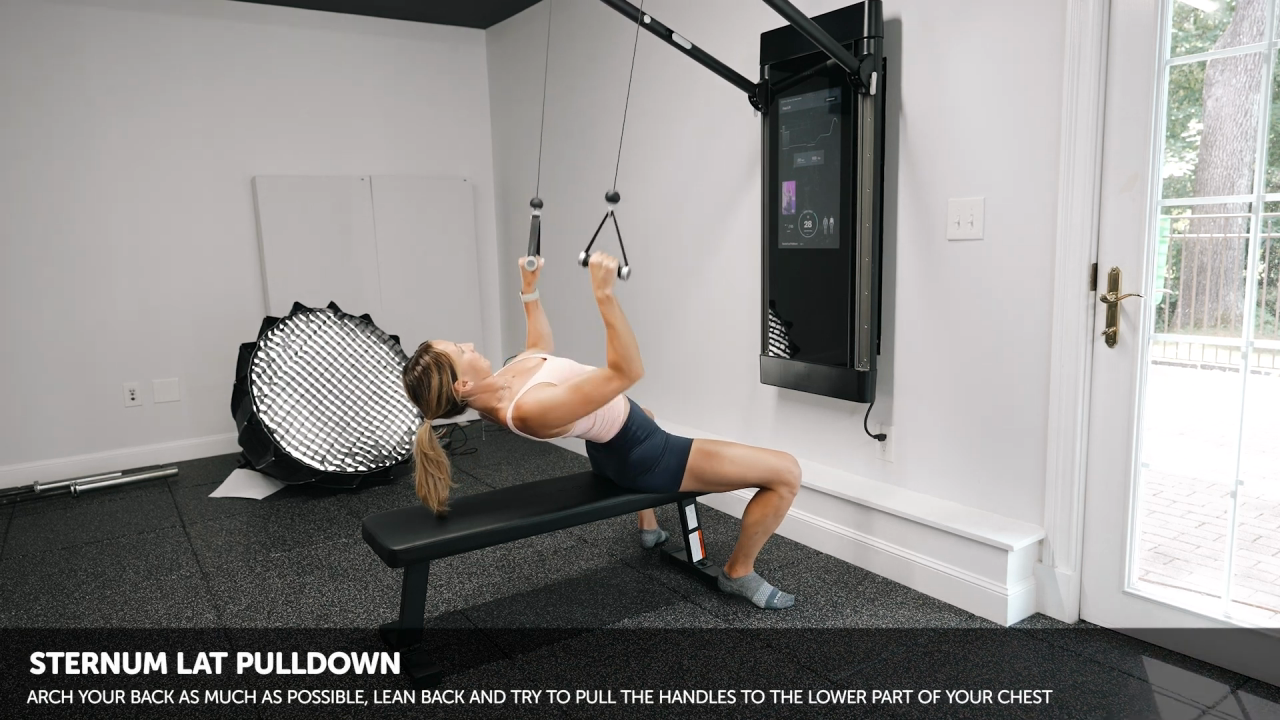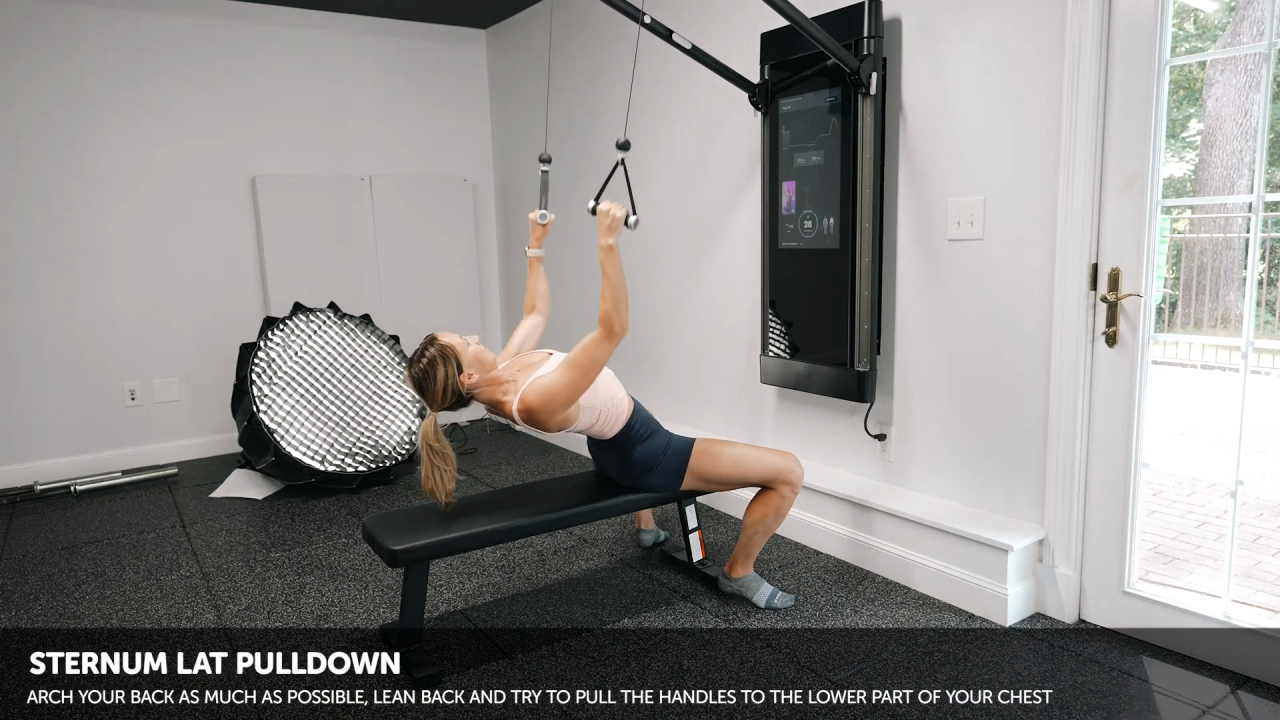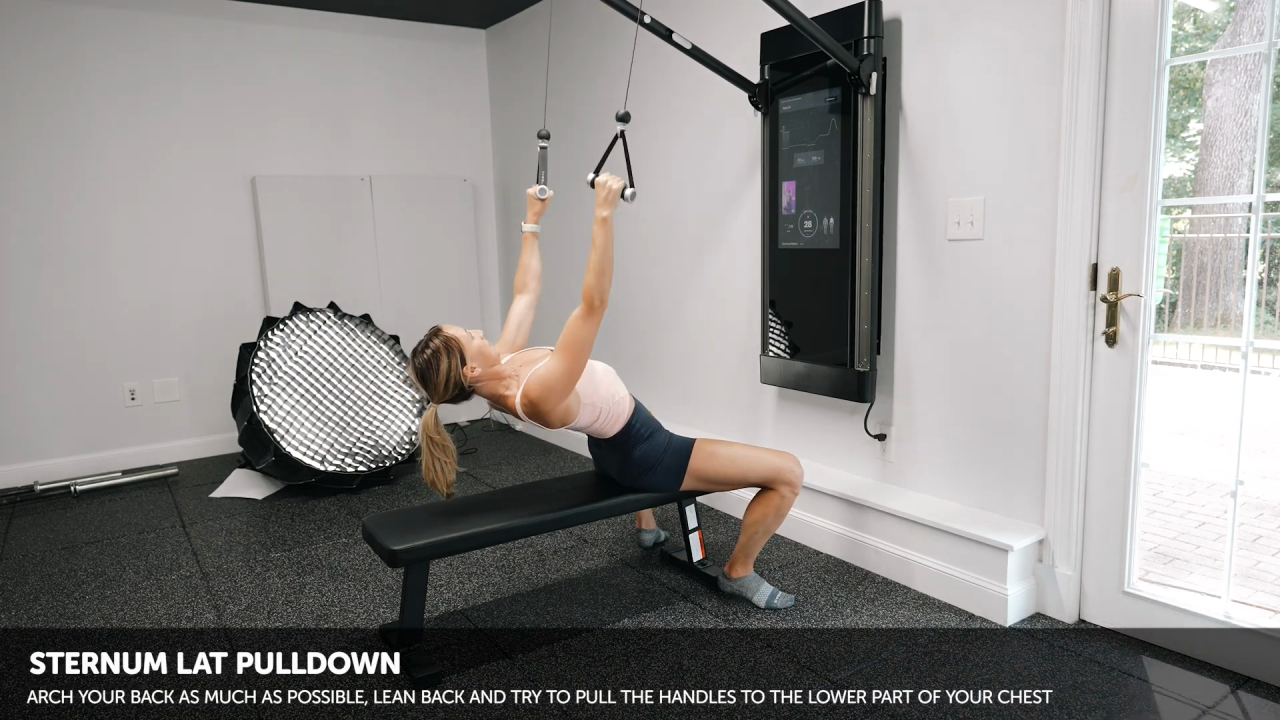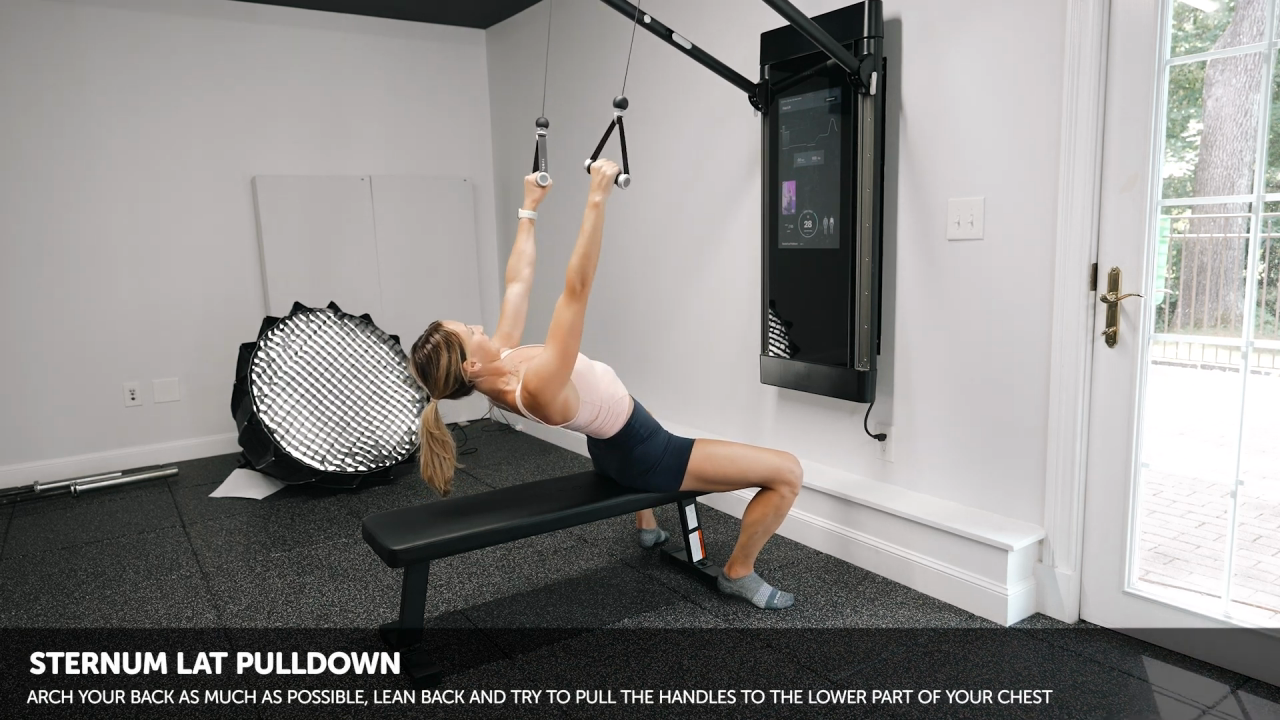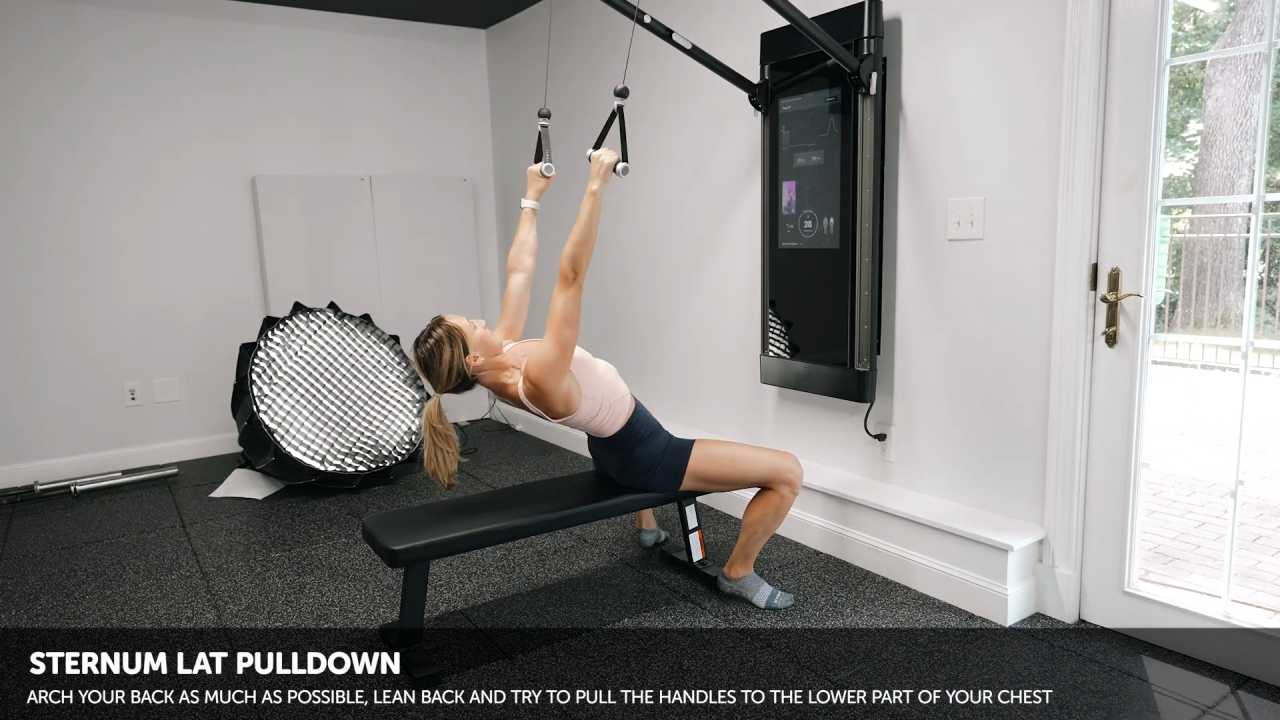
dt=0.3s
person 1, frame 1
left shoulder: (497, 389)
right shoulder: (528, 408)
left elbow: (539, 350)
right elbow: (628, 372)
left wrist: (528, 291)
right wrist: (604, 293)
left hip: (617, 448)
right hip: (644, 458)
left knee: (644, 408)
right knee: (786, 472)
left ankle: (648, 527)
right ankle: (738, 573)
person 1, frame 2
left shoulder: (500, 376)
right shoulder: (535, 402)
left elbow: (535, 313)
right elbow: (613, 329)
left wrist: (535, 246)
right wrist: (608, 243)
left hip: (617, 446)
right hip: (645, 457)
left knee: (646, 404)
right knee: (788, 471)
left ankle: (646, 526)
right ankle: (738, 574)
person 1, frame 3
left shoulder: (500, 368)
right shoulder: (536, 395)
left elbow: (526, 293)
right elbow: (594, 304)
left wrist: (532, 220)
right wrist: (603, 214)
left hip: (615, 447)
right hip: (645, 457)
right knee: (788, 472)
left ankle: (647, 526)
right ankle: (738, 574)
person 1, frame 4
left shoulder: (501, 362)
right shoulder: (536, 388)
left elbow: (518, 280)
right elbow: (577, 288)
left wrist: (529, 208)
right wrist: (596, 199)
left hip: (616, 449)
right hip: (645, 457)
right knee: (788, 471)
left ankle: (647, 526)
right ankle: (738, 573)
person 1, frame 5
left shoulder: (504, 357)
right shoulder: (537, 380)
left elbow: (520, 270)
right elbow: (570, 275)
left wrist: (532, 196)
right wrist: (595, 187)
left hip: (616, 449)
right hip: (645, 458)
right knee: (787, 472)
left ankle: (647, 526)
right ankle: (738, 573)
